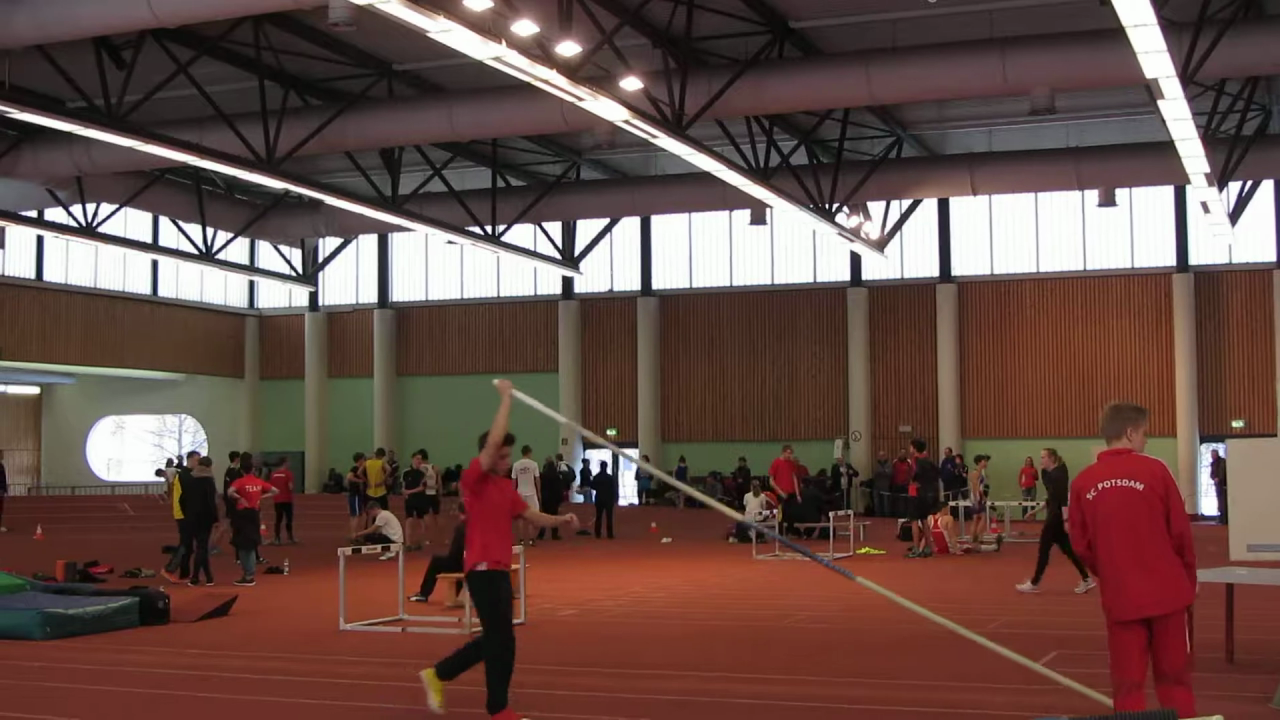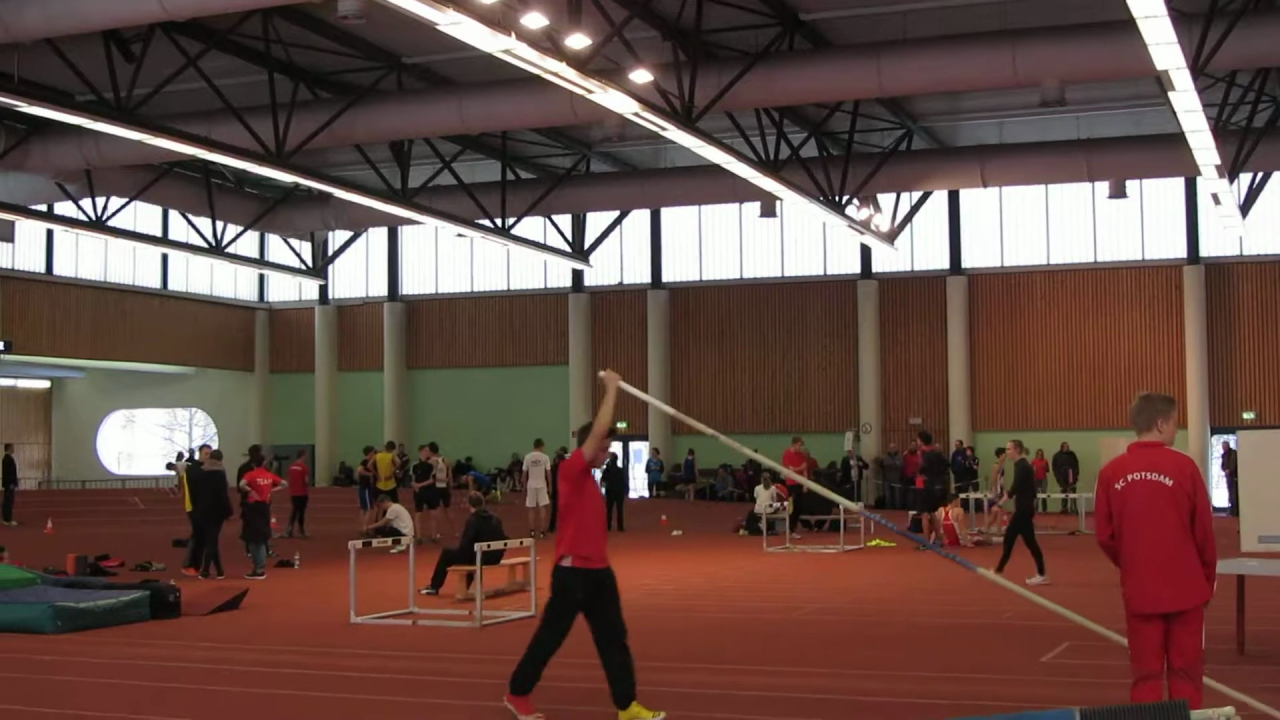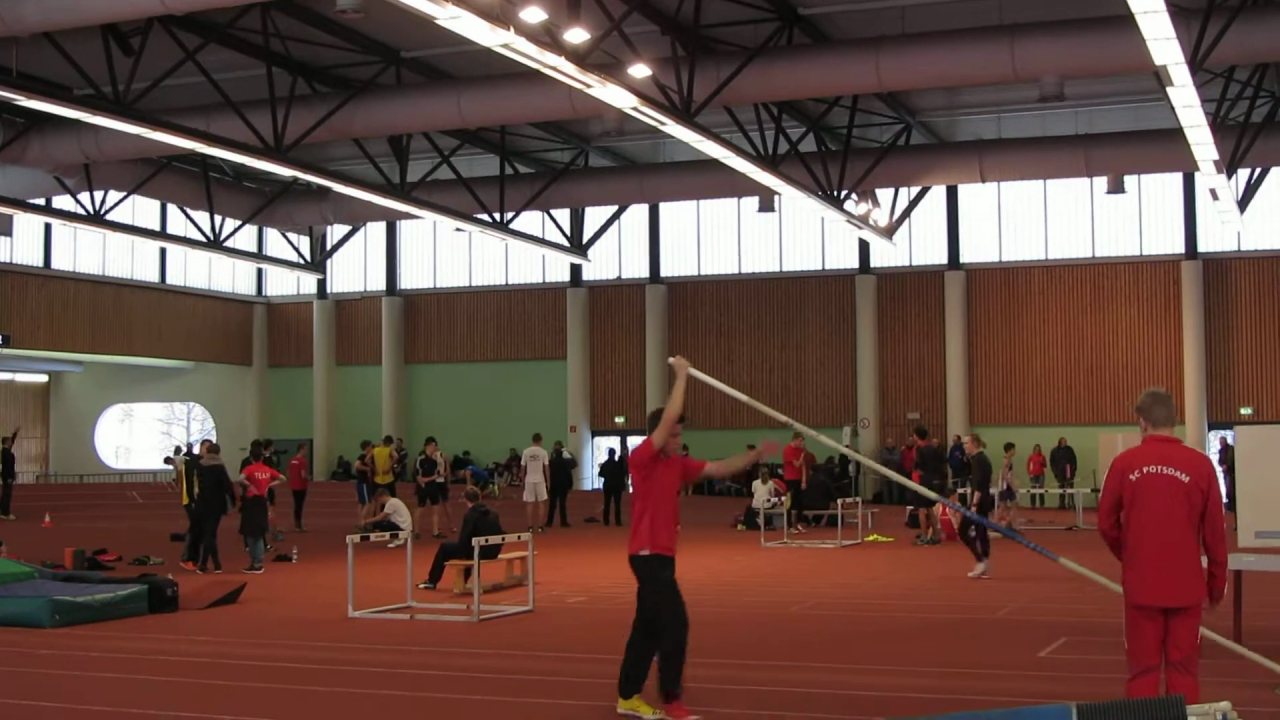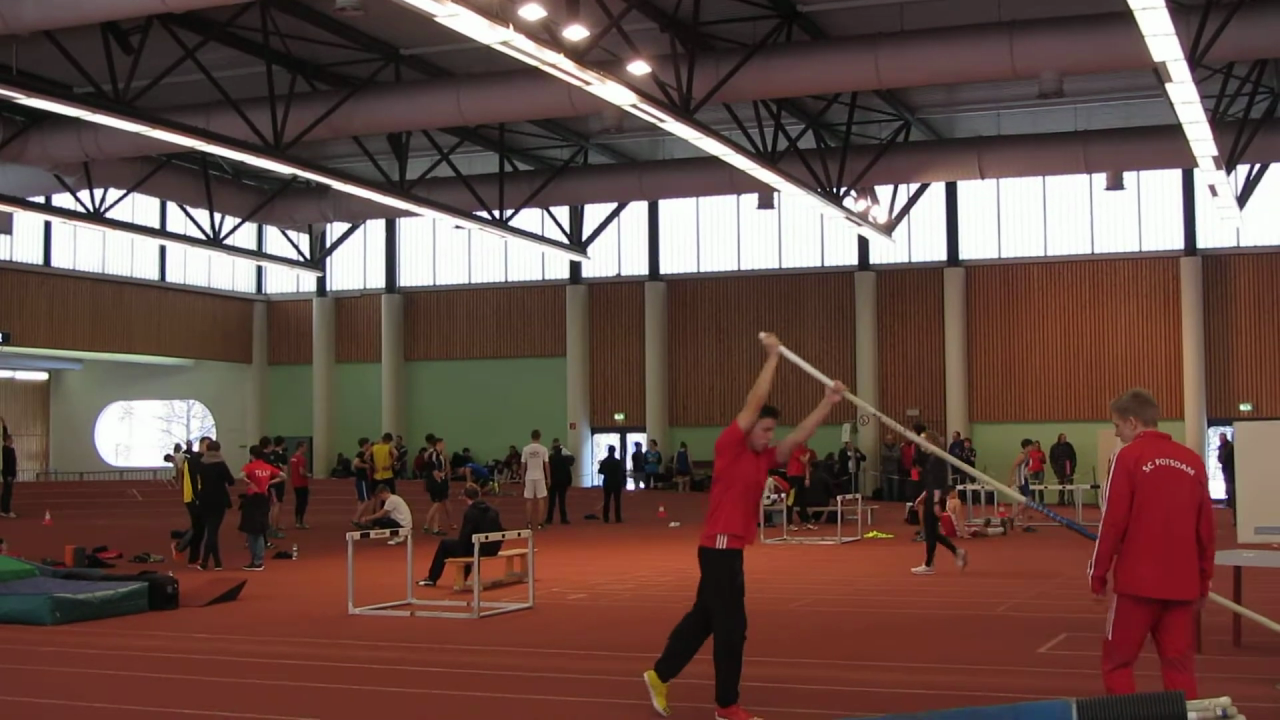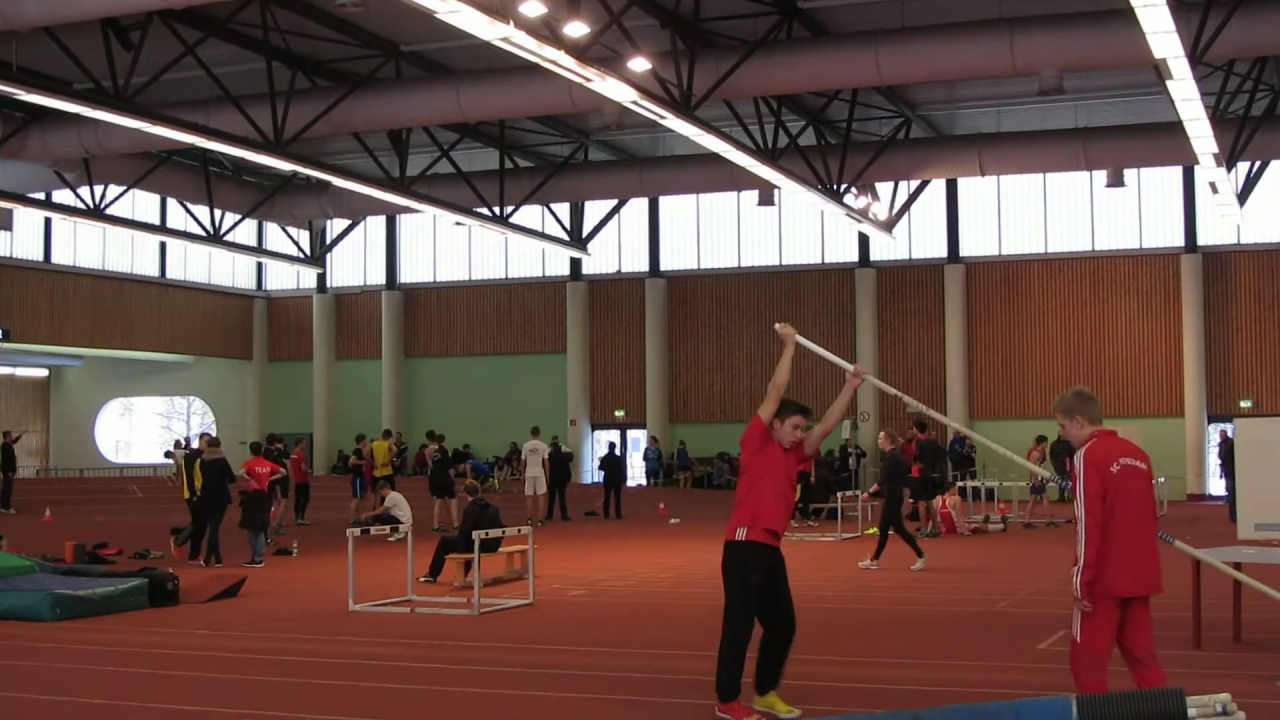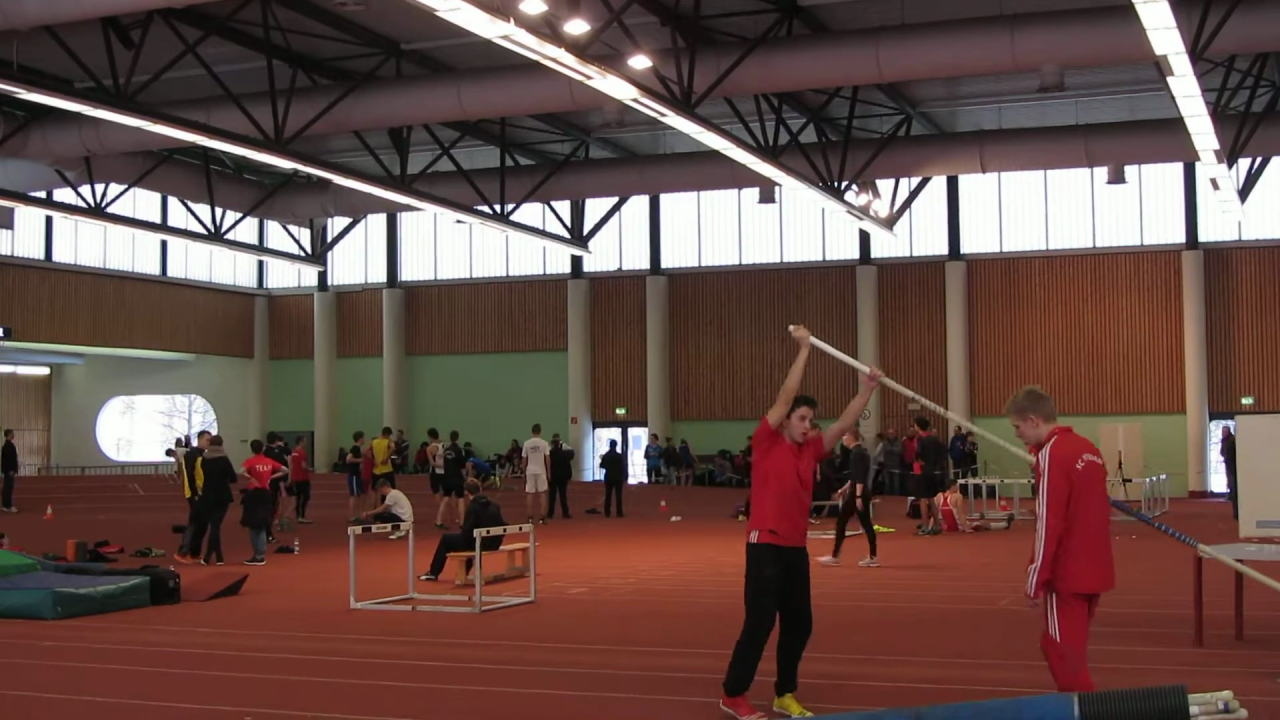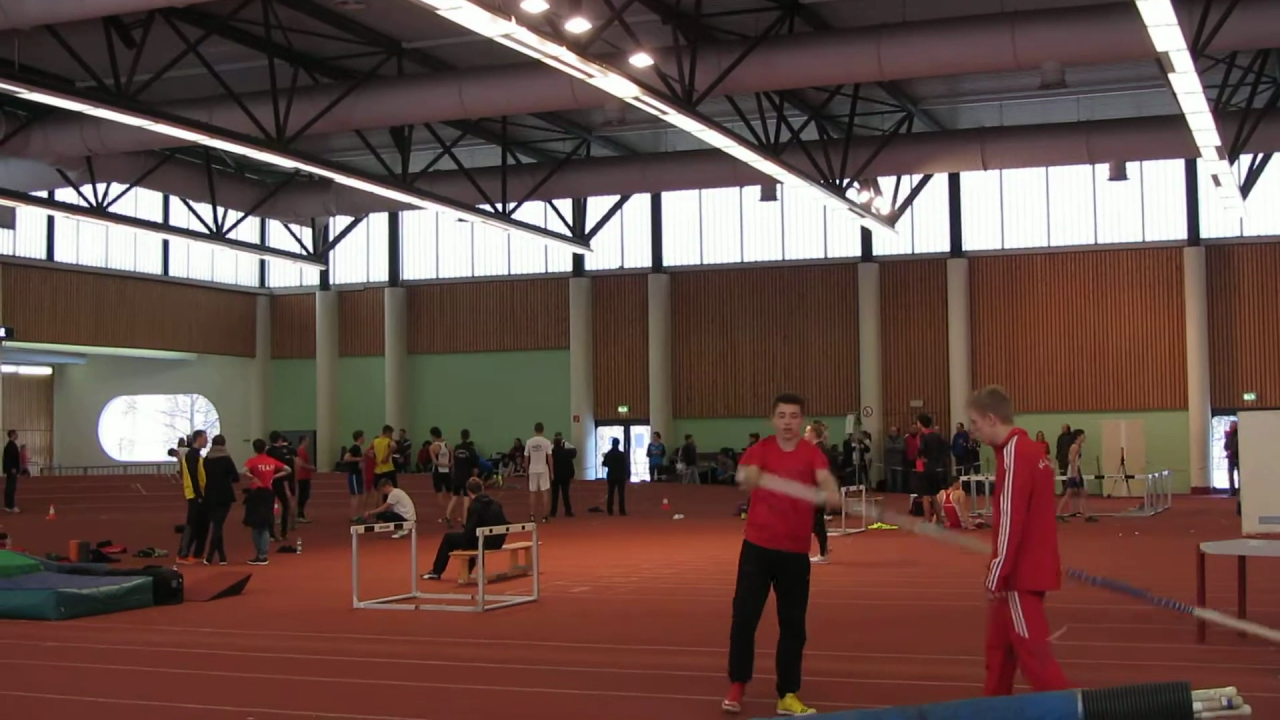
dt=0.4s
person 1, frame 1
left shoulder: (504, 486)
right shoulder: (473, 479)
left elbow: (528, 514)
right elbow: (494, 440)
left wrist: (559, 519)
right wrist: (506, 397)
left hip: (500, 572)
right hip: (483, 572)
left knee: (495, 639)
right knee: (501, 641)
left ankle: (438, 675)
person 1, frame 2
left shoulder: (590, 480)
right shoulder: (571, 471)
right elbow: (598, 431)
right wrist: (610, 390)
left hip: (599, 570)
right hip: (571, 568)
left knee: (615, 636)
right knee: (552, 634)
person 1, frame 3
left shoulder: (676, 464)
right shoulder: (642, 457)
left elbow: (719, 469)
right elbow: (669, 418)
left wrist: (756, 455)
right wrist: (681, 376)
left hip: (661, 555)
right hip: (647, 555)
left knee: (650, 626)
right knee: (675, 623)
person 1, frame 4
left shoulder: (764, 458)
right shoulder: (729, 447)
left elbow: (800, 436)
right elbow: (753, 403)
left wrist: (829, 402)
right wrist: (773, 356)
left hip: (728, 549)
right hip: (720, 548)
left knee: (703, 617)
right knee: (731, 627)
left ankle: (659, 676)
person 1, frame 5
left shoulder: (793, 454)
right shoulder: (755, 442)
left elbow: (826, 426)
right elbow: (773, 395)
left wrist: (850, 386)
right wrist: (789, 346)
left hip: (770, 548)
right hip: (744, 545)
left knee: (784, 623)
right knee: (739, 624)
person 1, frame 6
left shoulder: (810, 449)
right shoulder: (766, 442)
left elbow: (843, 424)
right elbow: (785, 398)
left wrist: (867, 388)
right wrist: (803, 349)
left hip: (796, 548)
right hip: (765, 546)
left knee: (799, 624)
right knee: (759, 623)
person 1, frame 7
left shoulder: (812, 454)
right shoulder: (760, 450)
left elbow: (824, 477)
right elbow: (745, 476)
left wrist: (831, 491)
right wrist: (755, 476)
left hip: (795, 551)
right hip: (758, 546)
left knee: (793, 625)
right knee: (744, 618)
left ankle: (788, 694)
right ankle: (737, 683)
person 2, frame 1
left shoulder: (1082, 483)
right shoulder: (1155, 470)
left elbow: (1082, 547)
right elbow: (1180, 532)
right wrist: (1190, 581)
left hip: (1120, 598)
right hip: (1166, 593)
left knee: (1128, 684)
right knee: (1174, 678)
person 2, frame 2
left shoulder: (1111, 473)
right shoulder: (1184, 466)
left elbow: (1105, 536)
right elbow: (1204, 531)
right wrist: (1208, 581)
left hip: (1140, 591)
right hip: (1185, 589)
left knee: (1145, 675)
right knee: (1186, 674)
person 2, frame 3
left shoulder: (1124, 463)
right shoulder: (1200, 463)
left elbow: (1106, 524)
right elbow: (1214, 531)
right wrist: (1217, 583)
left hip: (1141, 584)
right hip: (1186, 584)
left knee: (1142, 669)
right knee: (1183, 668)
person 2, frame 4
left shoulder: (1128, 456)
right shoulder: (1192, 460)
left elbow: (1113, 521)
right elbow: (1206, 526)
left wrist: (1098, 573)
right wrist: (1204, 578)
left hip: (1137, 579)
right hip: (1181, 580)
left knee: (1118, 661)
right knee: (1178, 664)
person 2, frame 5
left shoulder: (1088, 455)
right shoulder: (1137, 454)
left elbow: (1089, 524)
right elbow: (1151, 516)
left wrist: (1082, 581)
left hip: (1104, 578)
right hip: (1140, 574)
left knee: (1088, 660)
right knee: (1142, 655)
person 2, frame 6
left shoulder: (1051, 454)
right shoulder: (1087, 449)
left elbow: (1049, 522)
left wrist: (1034, 580)
left hip: (1067, 574)
right hip: (1092, 568)
left knee: (1066, 657)
right knee: (1063, 650)
person 2, frame 7
left shoulder: (1013, 453)
right shoulder: (1030, 450)
left elbow: (1011, 520)
left wrist: (995, 574)
left hip: (1021, 572)
right hip: (1032, 567)
left knee: (1032, 653)
right knee: (999, 646)
